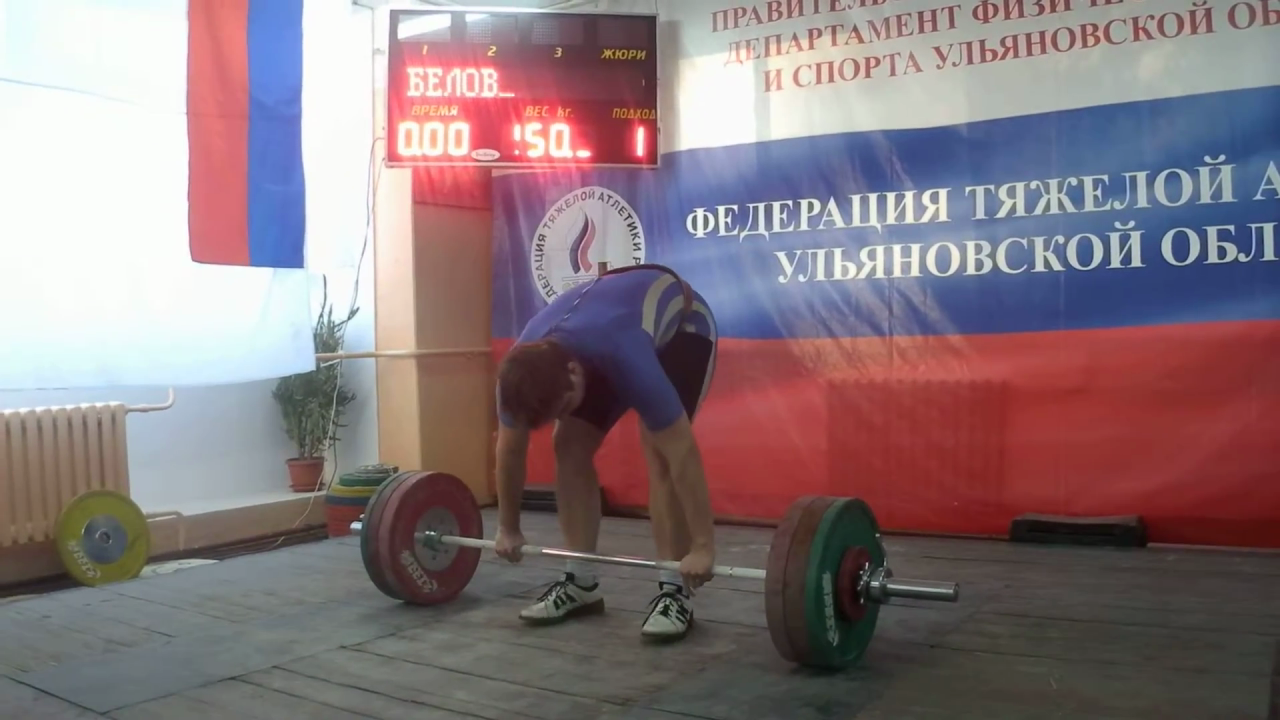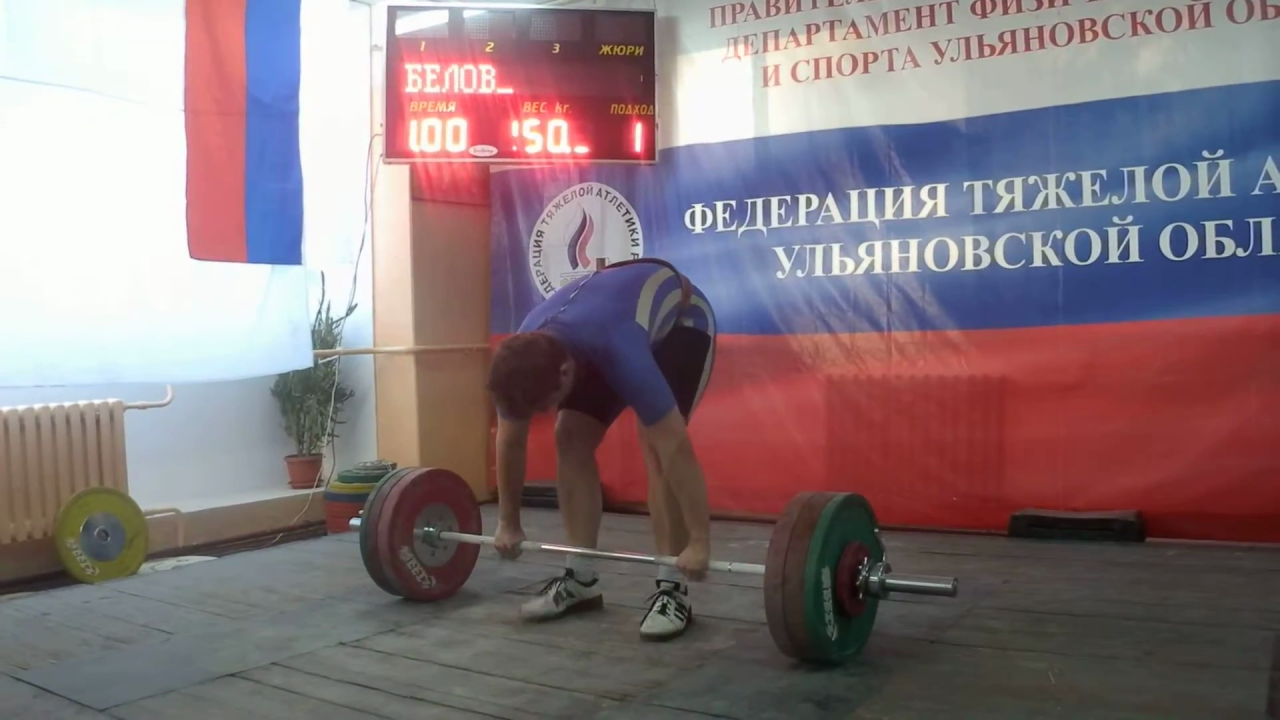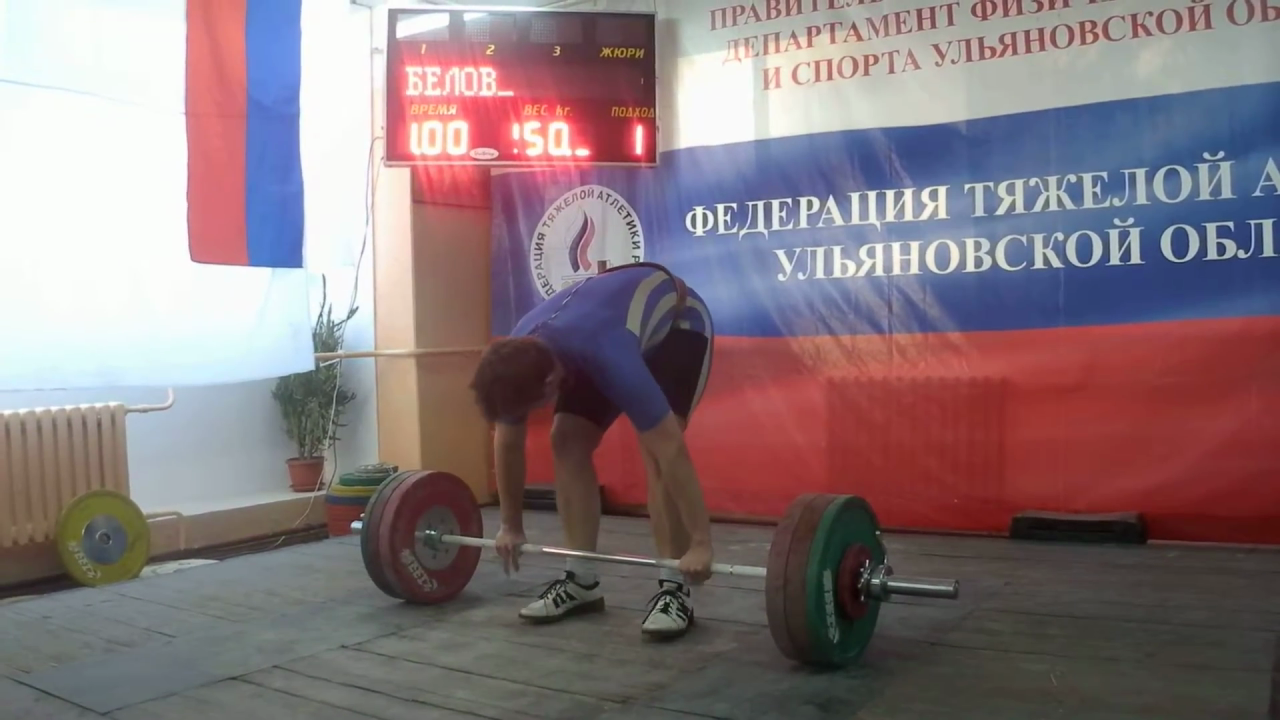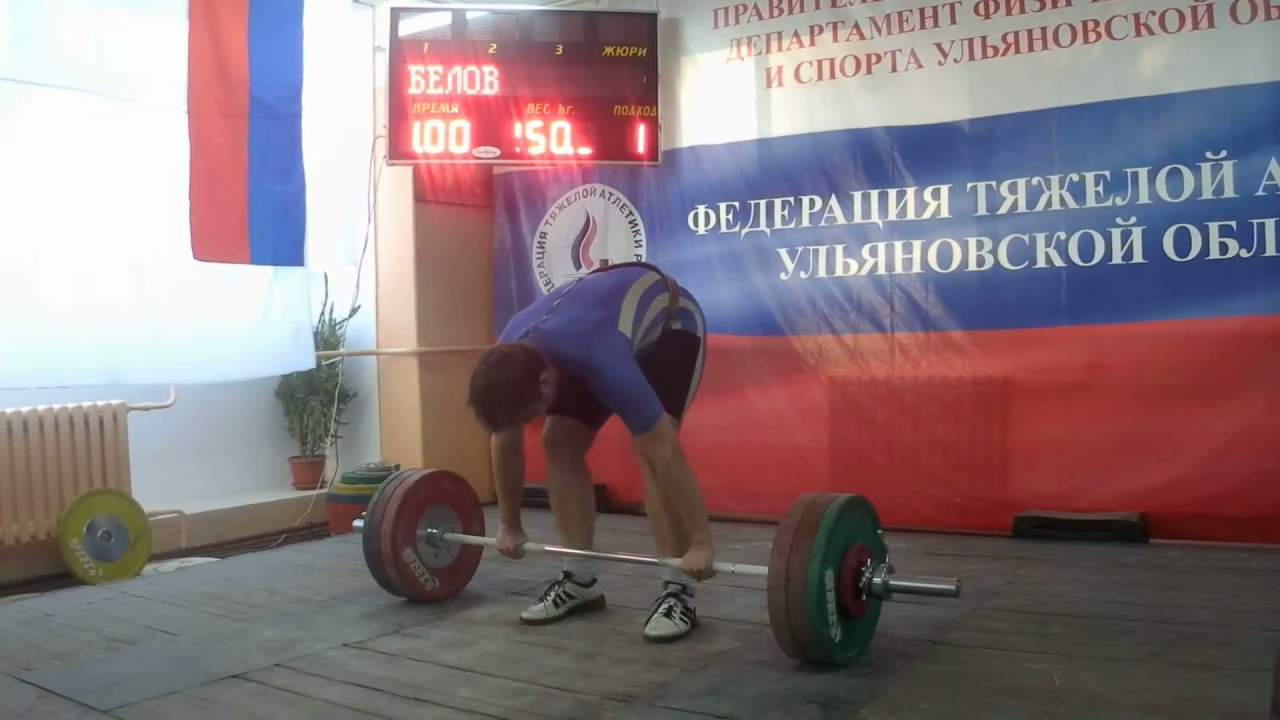
dt=0.4s
person 1, frame 1
left shoulder: (624, 358)
right shoulder: (524, 370)
left elbow: (682, 453)
right elbow: (509, 448)
left wrist: (702, 547)
right wrist: (508, 528)
left hip: (682, 326)
right hip: (614, 314)
left knee: (658, 450)
right knee: (569, 446)
left ankle: (673, 592)
right ankle: (580, 582)
person 1, frame 2
left shoulder: (617, 350)
right shoulder: (522, 359)
left elbow: (675, 446)
right elbow: (510, 440)
left wrist: (699, 542)
right wrist: (509, 523)
left hip: (681, 320)
right hip: (614, 308)
left knee: (656, 444)
right knee: (570, 439)
left ankle: (673, 588)
right ankle: (581, 577)
person 1, frame 3
left shoulder: (607, 357)
right shoulder: (515, 359)
left elbow: (672, 450)
right elbow: (508, 444)
left wrist: (700, 544)
right wrist: (510, 526)
left hip: (679, 324)
right hip: (615, 313)
left knee: (655, 449)
right knee: (567, 442)
left ankle: (674, 589)
right ankle: (581, 580)
person 1, frame 4
left shoulder: (600, 362)
right shoulder: (507, 361)
left elbow: (666, 453)
right elbow: (506, 445)
left wrist: (700, 544)
right wrist: (510, 526)
left hip: (671, 320)
left knee: (650, 448)
right knee: (559, 443)
left ankle: (679, 588)
right ankle: (578, 579)
